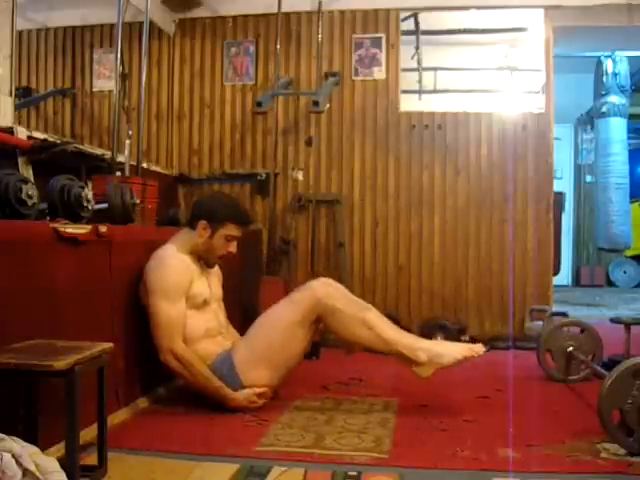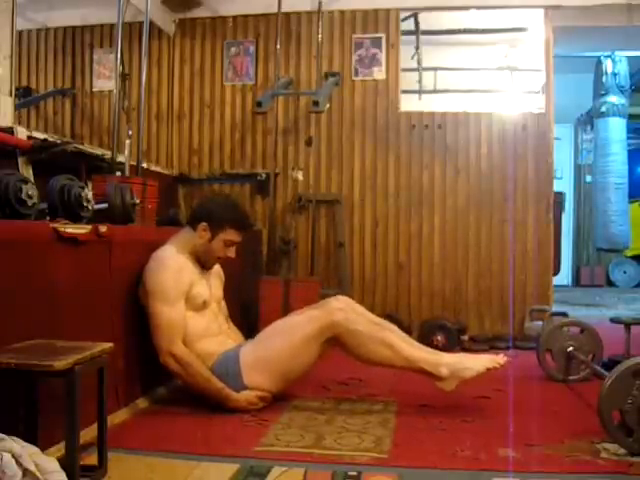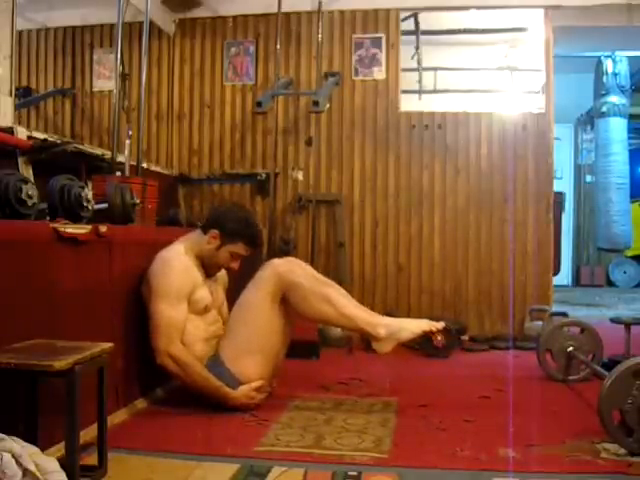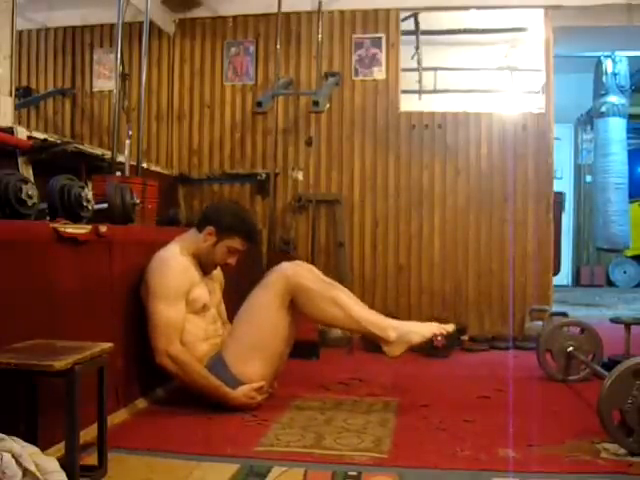
dt=1s
person 1, frame 1
left shoulder: (207, 264)
right shoulder: (168, 265)
right elbow: (171, 350)
left wrist: (260, 357)
right wrist: (229, 396)
left hip: (234, 365)
right hip: (225, 376)
left knee: (320, 294)
right knee: (319, 293)
left ankle: (416, 350)
right ankle: (419, 352)
person 1, frame 2
left shoulder: (209, 267)
right shoulder: (167, 267)
right elbow: (170, 352)
left wrist: (257, 357)
right wrist: (229, 397)
left hip: (236, 361)
right hip: (225, 374)
left knee: (339, 306)
right knee: (334, 315)
left ankle: (440, 363)
right ankle: (441, 367)
person 1, frame 3
left shoulder: (212, 268)
right shoulder: (173, 266)
right elbow: (167, 353)
left wrist: (262, 364)
right wrist: (227, 395)
left hip: (229, 367)
right hip: (220, 377)
left knee: (291, 269)
right knee: (278, 272)
left ankle: (378, 327)
right ankle: (380, 329)
person 1, frame 4
left shoulder: (208, 268)
right shoulder: (170, 266)
right elbow: (166, 353)
left wrist: (263, 363)
right wrist: (228, 395)
left hip: (231, 366)
right hip: (222, 377)
left knee: (298, 274)
right knee: (287, 276)
left ankle: (387, 331)
right ankle: (391, 333)
